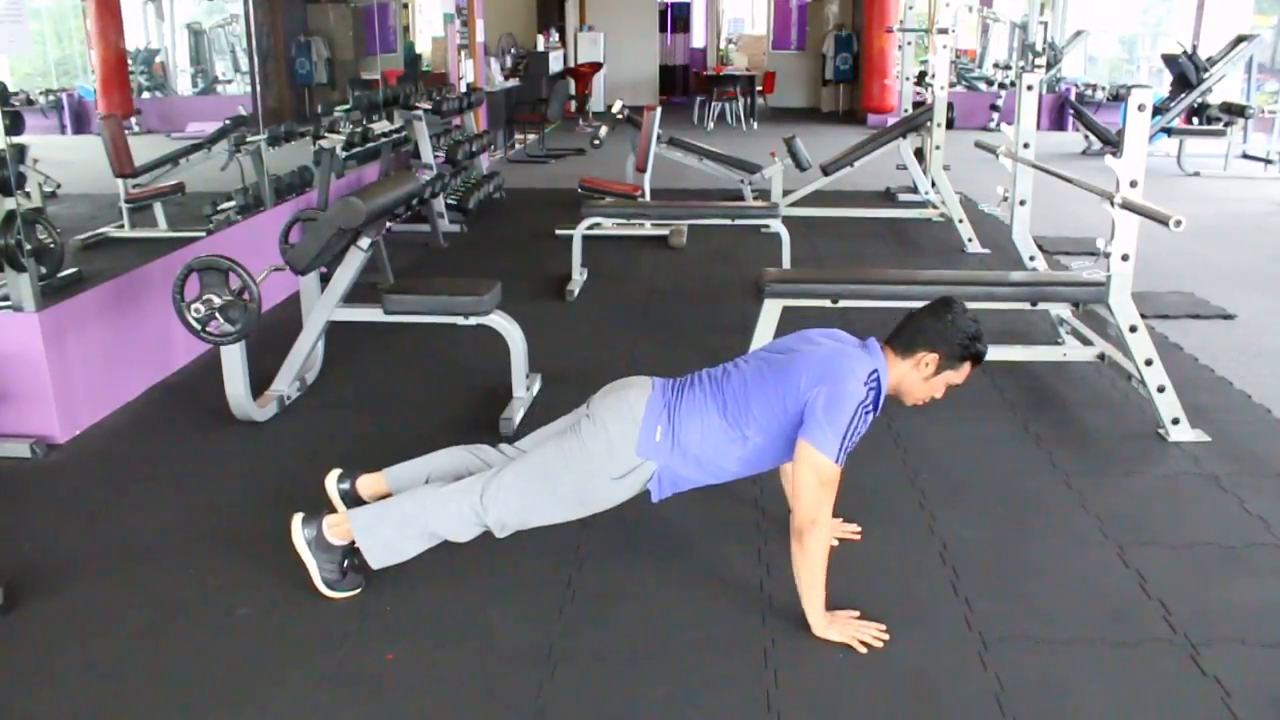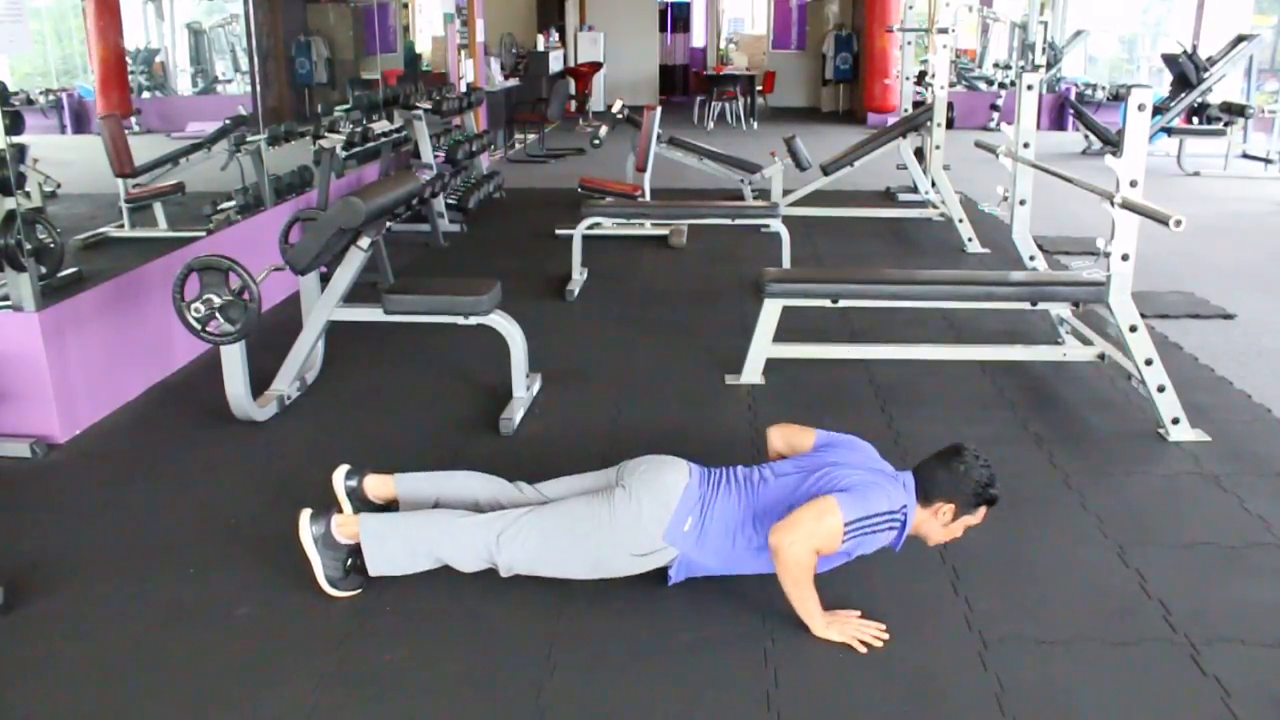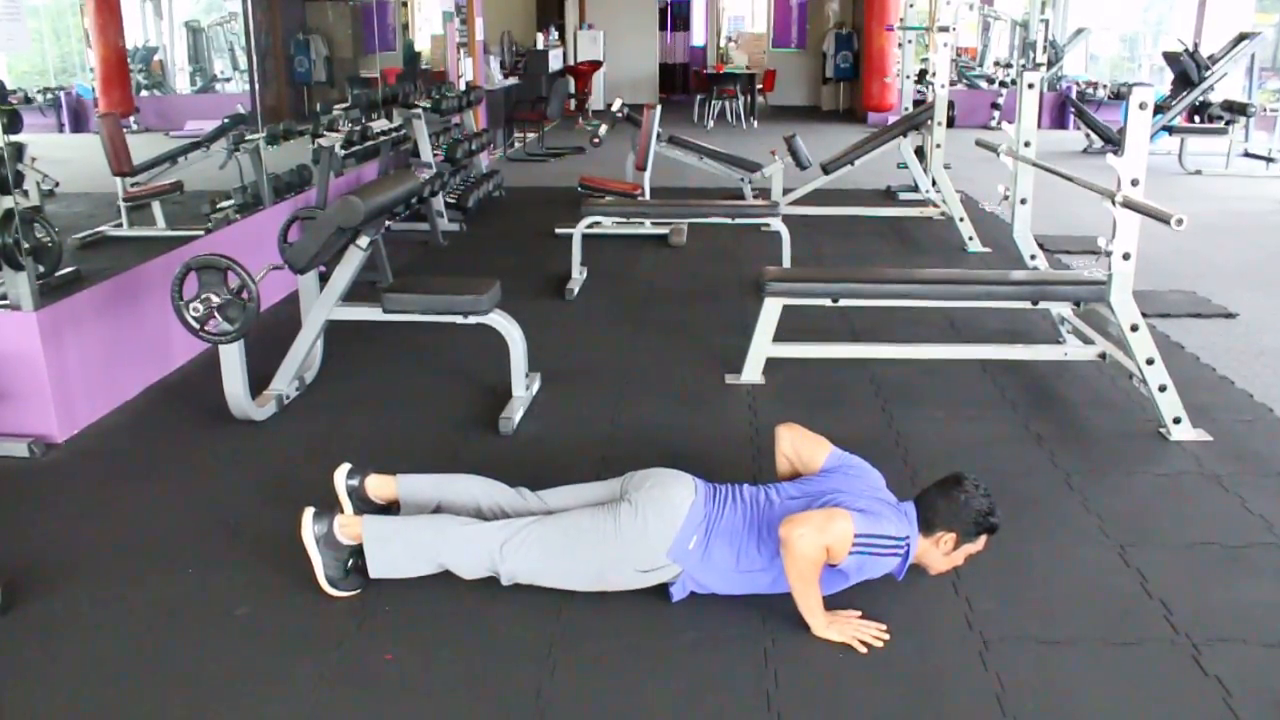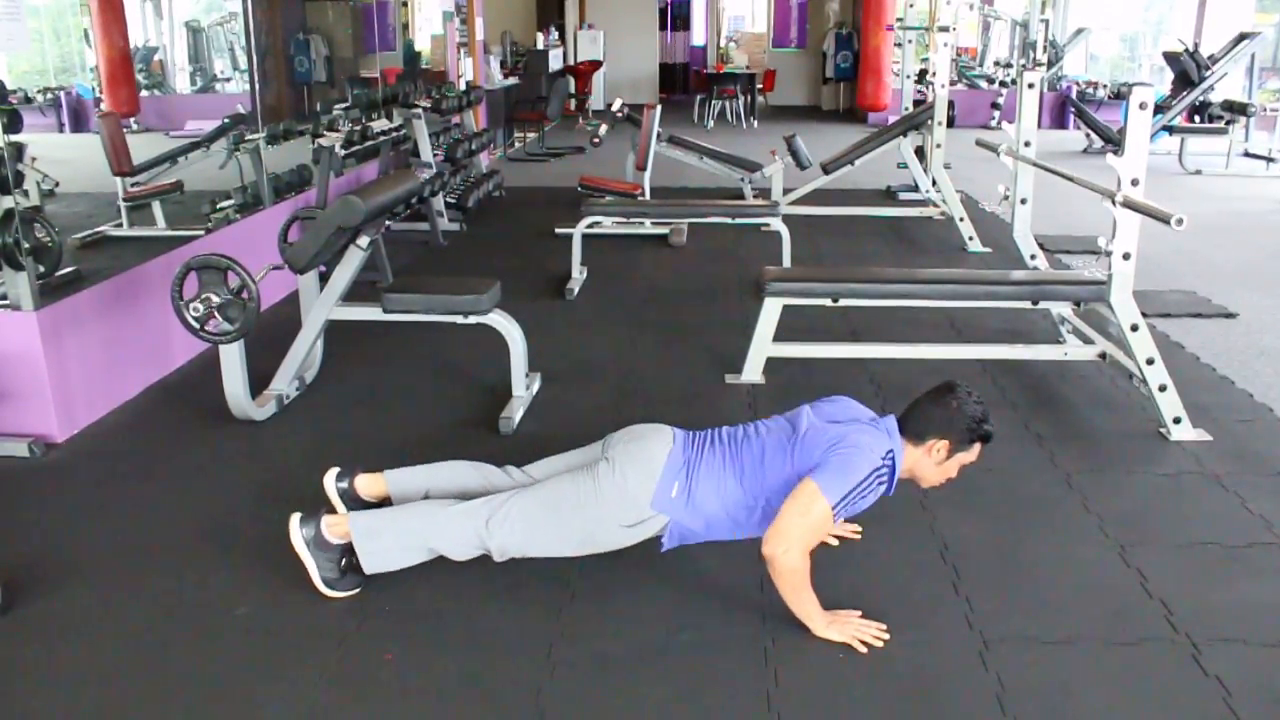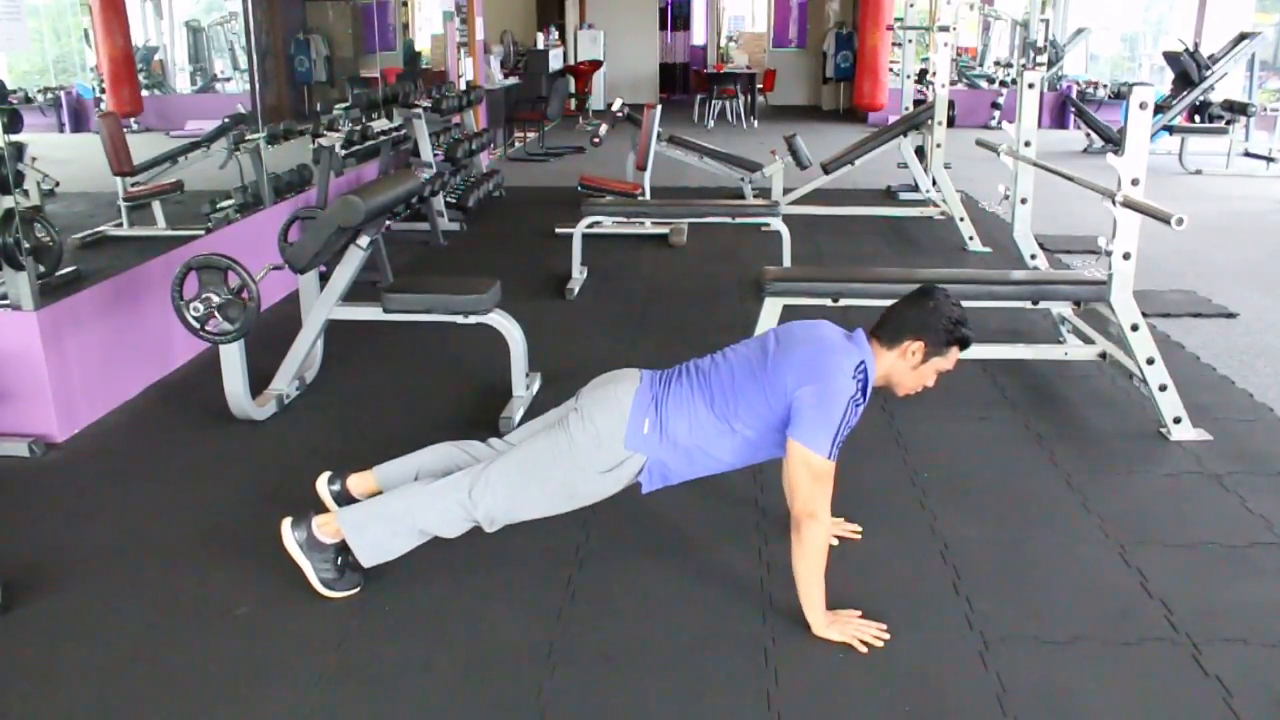
dt=0.4s
person 1, frame 1
left shoulder: (842, 347)
right shoulder: (851, 389)
right elbow: (809, 521)
left wrist: (811, 516)
right wrist: (818, 618)
left hip: (636, 409)
right hip: (638, 445)
left knee: (501, 465)
right knee: (490, 505)
left ankle: (361, 487)
right ankle: (334, 533)
person 1, frame 2
left shoulder: (866, 460)
right shoulder: (883, 506)
left elbow: (778, 435)
right elbow: (786, 541)
right wrist: (818, 620)
left hip: (667, 484)
right hip: (663, 524)
left knee: (518, 502)
right knee: (502, 540)
left ankle: (371, 488)
right ankle: (343, 531)
person 1, frame 3
left shoulder: (867, 484)
right shoulder: (888, 535)
left elbow: (789, 434)
right elbow: (800, 534)
right wrist: (818, 619)
left hip: (670, 498)
right hip: (668, 540)
left knee: (520, 509)
right knee: (501, 550)
left ankle: (375, 488)
right ankle: (345, 532)
person 1, frame 4
left shoulder: (857, 418)
right shoulder: (868, 459)
right elbow: (779, 548)
left wrist: (814, 514)
right wrist: (817, 620)
left hip: (655, 453)
right hip: (652, 493)
left knee: (506, 485)
right knee: (490, 526)
left ankle: (364, 486)
right ankle: (333, 532)
person 1, frame 5
left shoulder: (832, 340)
right shoulder: (838, 383)
right elbow: (807, 516)
left wrist: (813, 515)
right wrist: (819, 618)
left hip: (628, 402)
right hip: (627, 440)
left knee: (488, 461)
right knee: (481, 498)
left ankle: (354, 486)
right ankle: (324, 533)
